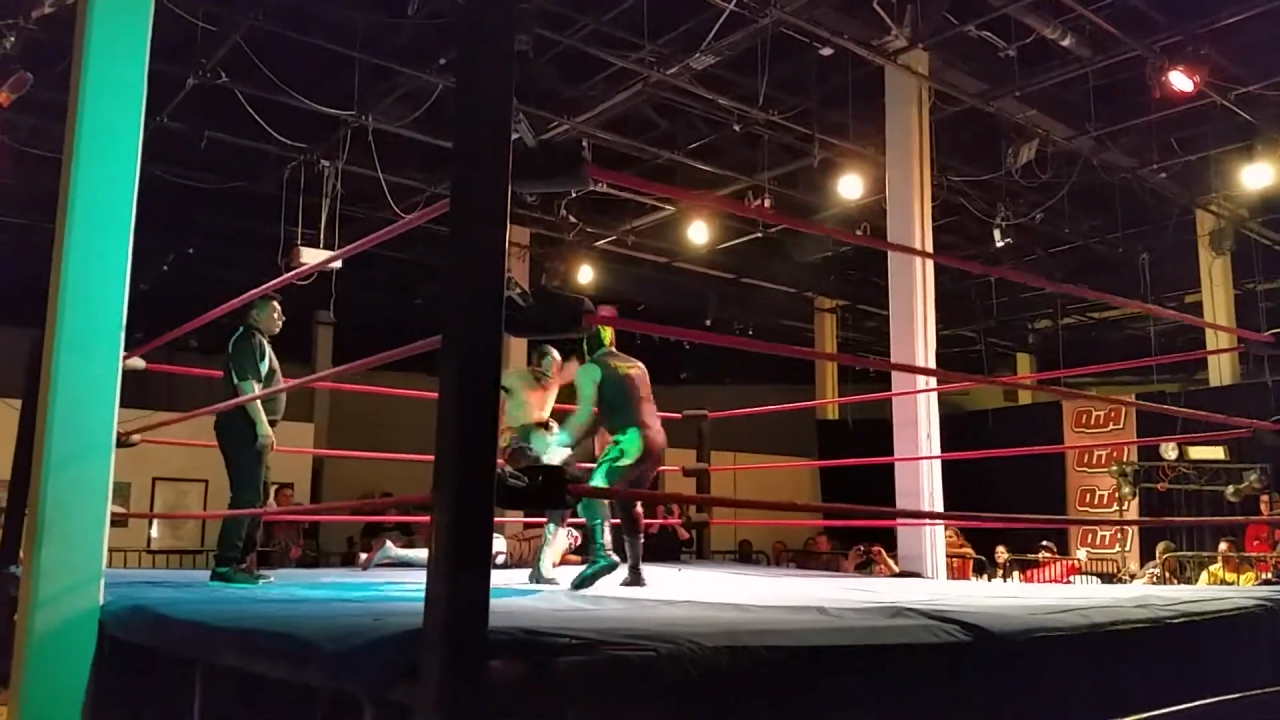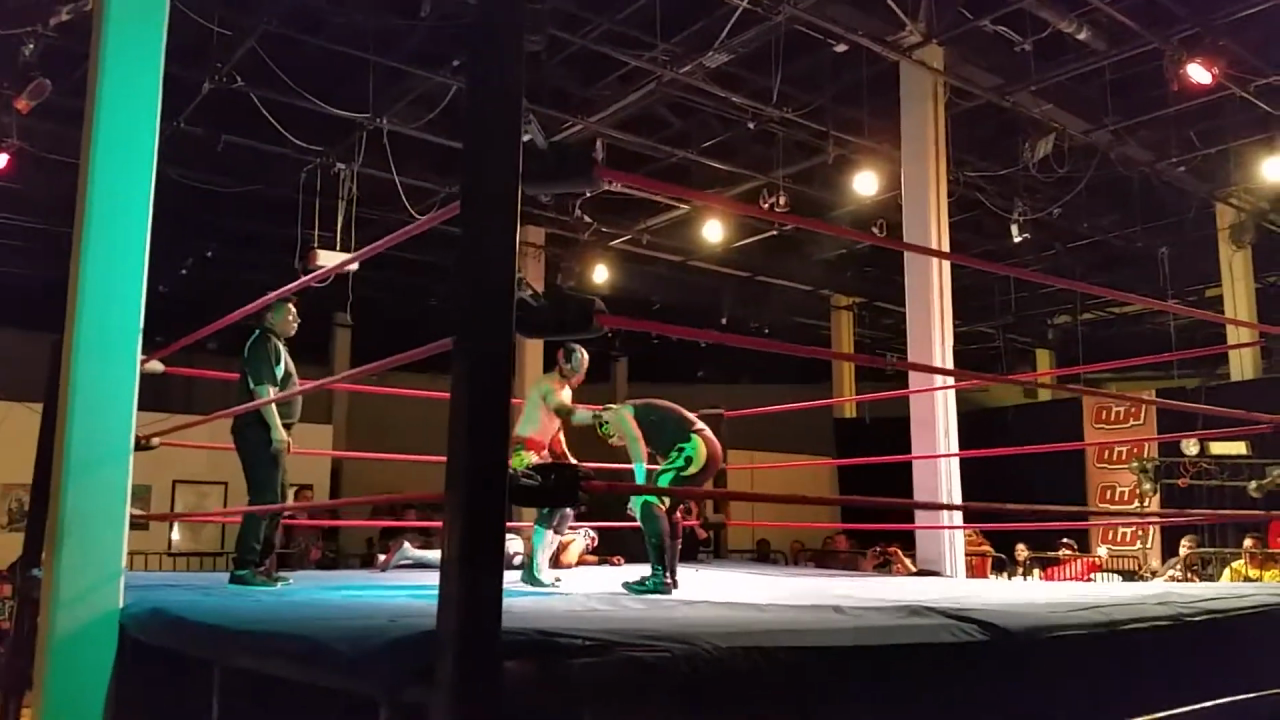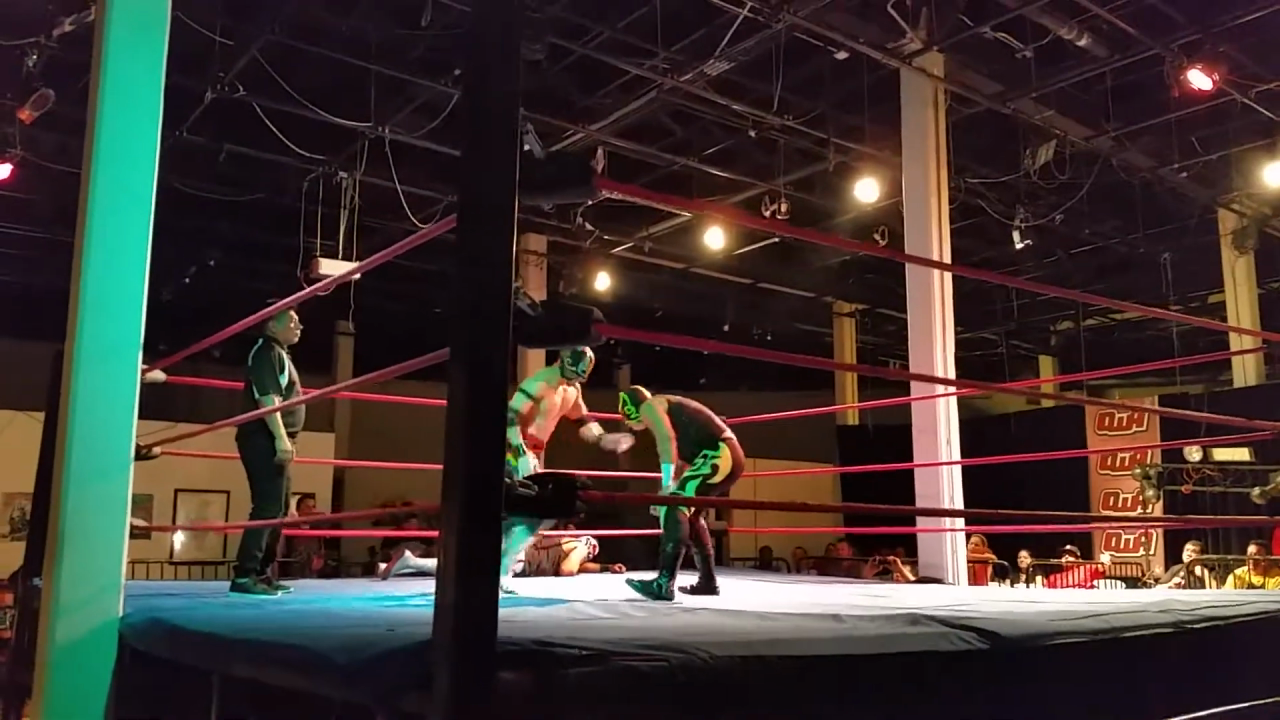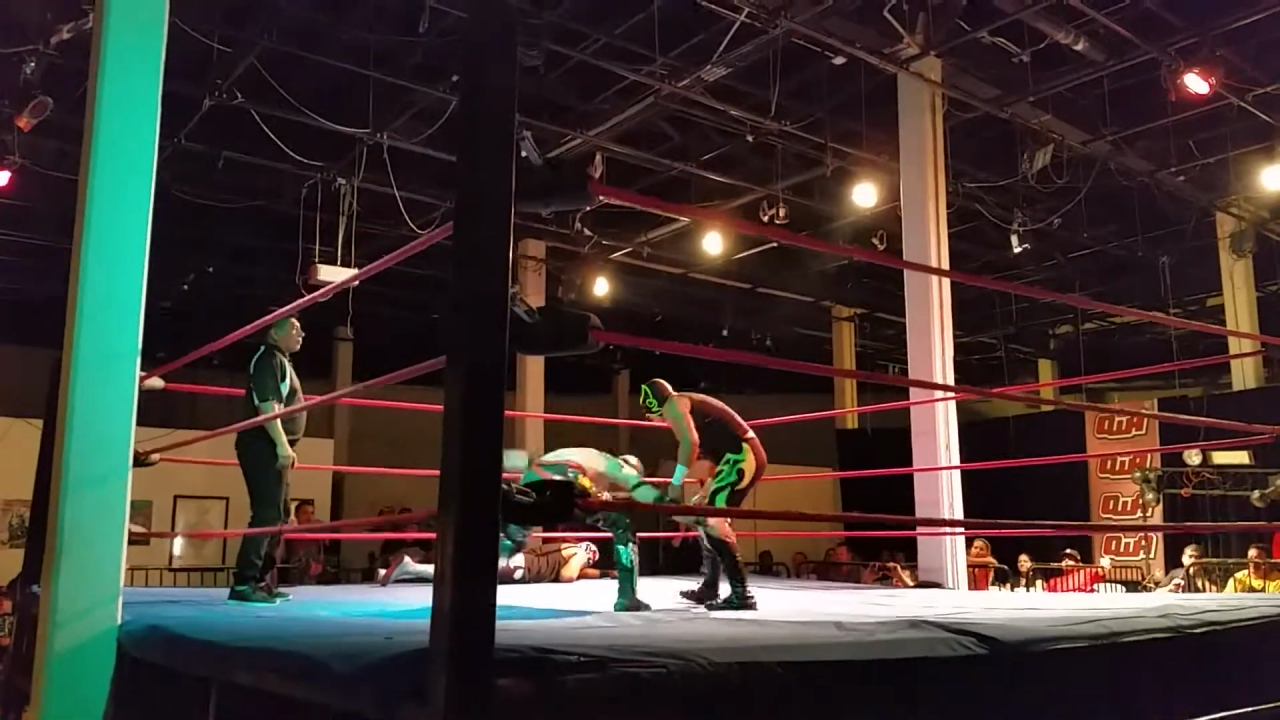
dt=0.5s
person 1, frame 1
left shoulder: (260, 343)
right shoulder: (247, 340)
right elbow: (246, 385)
left wrist: (265, 427)
right wrist: (262, 424)
left hip: (251, 430)
right hip: (243, 429)
left knee: (256, 496)
right knee: (246, 495)
left ankle: (240, 562)
right ankle: (225, 565)
person 1, frame 2
left shoulder: (276, 346)
right shoulder: (263, 343)
right elbow: (262, 390)
left wrist: (282, 432)
right wrist: (276, 428)
left hip: (269, 434)
right hip: (260, 433)
left knee: (275, 499)
right knee: (264, 498)
left ankle: (260, 565)
right ankle: (243, 568)
person 1, frame 3
left shoulder: (279, 354)
right shoulder: (266, 352)
right elbow: (267, 399)
left wrist: (284, 440)
right wrist: (282, 439)
left hip: (273, 442)
right hip: (265, 441)
left knee: (278, 508)
right knee: (267, 508)
left ankle: (260, 573)
right ankle: (244, 576)
person 1, frame 4
left shoulder: (281, 361)
right shoulder: (269, 359)
right elbow: (267, 406)
left wrist: (285, 447)
right wrist: (282, 444)
left hip: (271, 449)
right hip: (264, 448)
left knee: (277, 515)
right knee: (267, 515)
left ankle: (259, 580)
right ankle: (243, 583)
person 2, frame 1
left shoulder: (544, 537)
right shoulder: (561, 537)
left elbow: (555, 556)
right elbow: (551, 560)
left wrist: (581, 559)
right wrist: (570, 558)
left hip: (497, 545)
right hip: (498, 549)
left ankle: (391, 552)
right ankle: (391, 552)
person 2, frame 2
left shoulder: (564, 536)
right shoulder: (578, 539)
left elbow: (577, 558)
right elbow: (565, 562)
left wrist: (605, 559)
left hip: (512, 544)
right hip: (515, 550)
left ankle: (409, 553)
right ankle: (409, 552)
person 2, frame 3
left shoulder: (565, 543)
right shoulder: (581, 546)
left elbow: (579, 564)
right elbow: (568, 570)
left wrist: (605, 567)
right hip: (517, 558)
left ankle: (409, 561)
right ankle: (409, 561)
person 2, frame 4
left shoulder: (565, 549)
right shoulder: (580, 553)
left elbow: (577, 570)
right elbow: (566, 575)
left wrist: (603, 573)
left hip: (513, 558)
right hip: (517, 564)
left ankle: (411, 565)
right ankle: (410, 567)
person 3, frame 1
left shoulder: (591, 369)
right shoulder: (637, 366)
left elbow: (584, 413)
left wrist: (562, 439)
left hip: (631, 441)
right hip: (655, 441)
left knee: (592, 493)
right knee: (629, 502)
left ankle: (601, 552)
right ankle: (635, 570)
person 3, frame 2
left shoulder: (618, 414)
right shoulder: (646, 418)
left elbow: (635, 439)
right elbow: (666, 460)
left wrist: (640, 486)
left hip: (694, 447)
right hip: (709, 448)
left knee: (647, 503)
right knee: (666, 506)
left ankle: (660, 577)
right ankle: (669, 575)
person 3, frame 3
left shoulder: (649, 407)
right shoulder: (668, 408)
left elbow: (668, 440)
right elbow: (685, 458)
left wrist: (667, 486)
right wrist: (667, 497)
left hip: (718, 455)
right hip: (729, 455)
left knee: (674, 509)
right knee: (690, 512)
left ankle: (663, 583)
right ankle: (707, 580)
person 3, frame 4
left shoulder: (673, 404)
right shoulder: (691, 405)
left elbow: (690, 441)
left wrist: (676, 483)
right wrist: (706, 493)
left hip: (741, 457)
right hip: (749, 456)
left knee: (711, 521)
right knee: (707, 518)
left ankle: (741, 593)
right ankle: (709, 588)
person 4, frame 1
left shoulder: (554, 378)
right shoulder: (515, 377)
right elbow: (500, 403)
left hip: (537, 452)
right hip: (515, 442)
right knee: (545, 430)
left ankle: (541, 568)
person 4, frame 2
left shoulder: (564, 390)
right shoulder: (550, 386)
right elbow: (566, 414)
left wrist: (567, 458)
left hip: (540, 453)
right hip: (524, 453)
left knee: (564, 511)
left ankle: (541, 567)
right ankle: (536, 570)
person 4, frame 3
left shoulder: (572, 388)
right shoulder: (540, 383)
left elbow: (582, 421)
right elbow: (510, 417)
left wrist: (604, 438)
right wrist: (522, 453)
left hip: (532, 452)
right hip: (518, 451)
right ankle: (500, 572)
person 4, frame 4
right shoulder: (617, 468)
left elbow: (526, 460)
right elbow: (648, 494)
left hip: (534, 478)
right hip: (566, 482)
left knee: (511, 540)
right knee: (623, 528)
right ankle: (627, 597)
